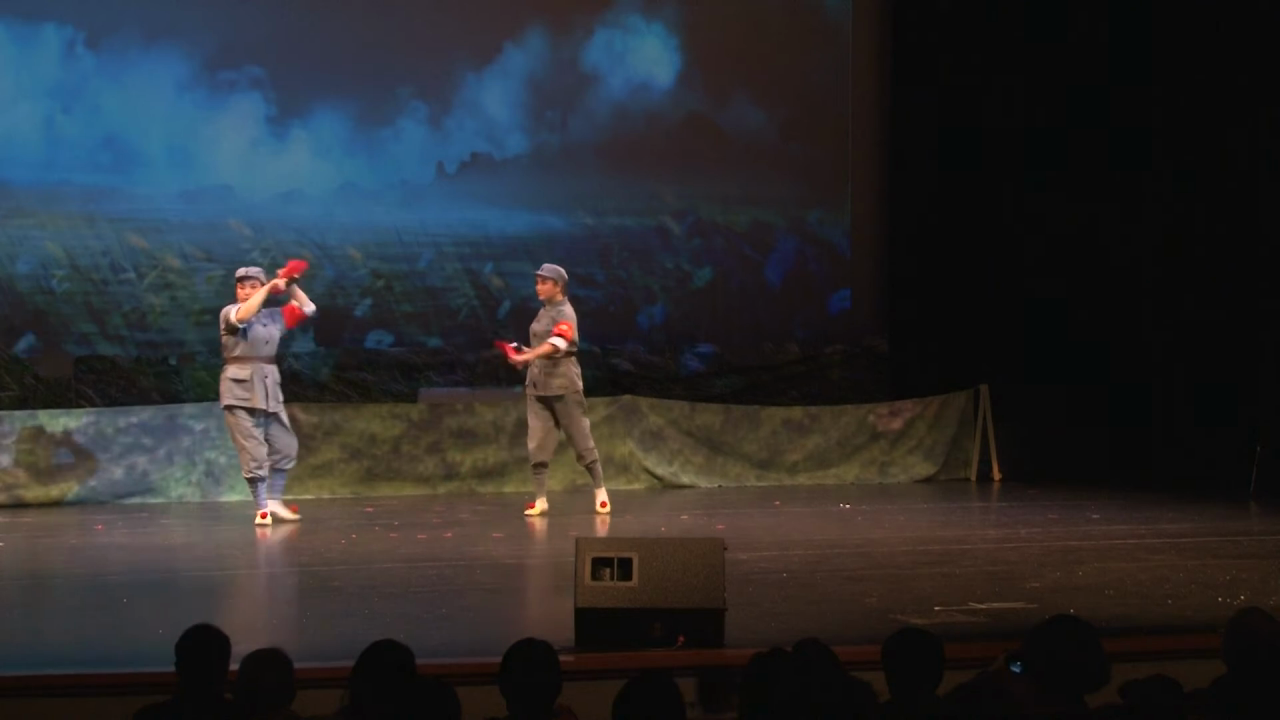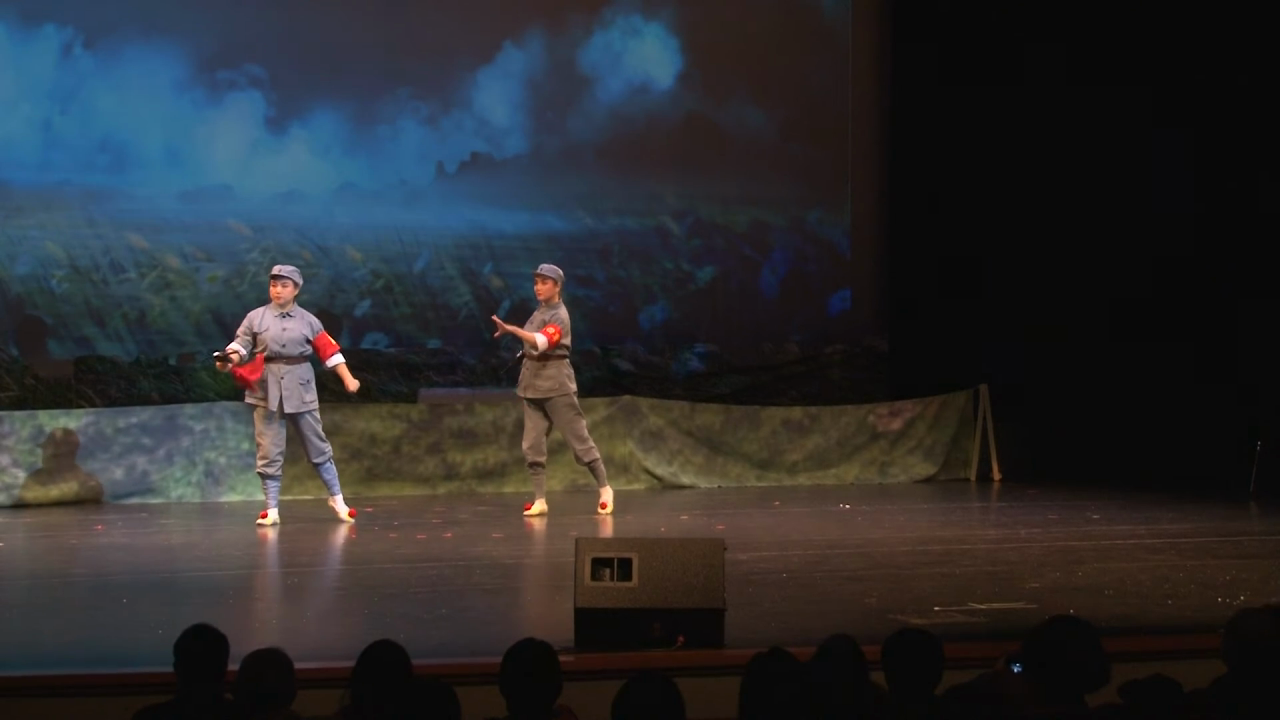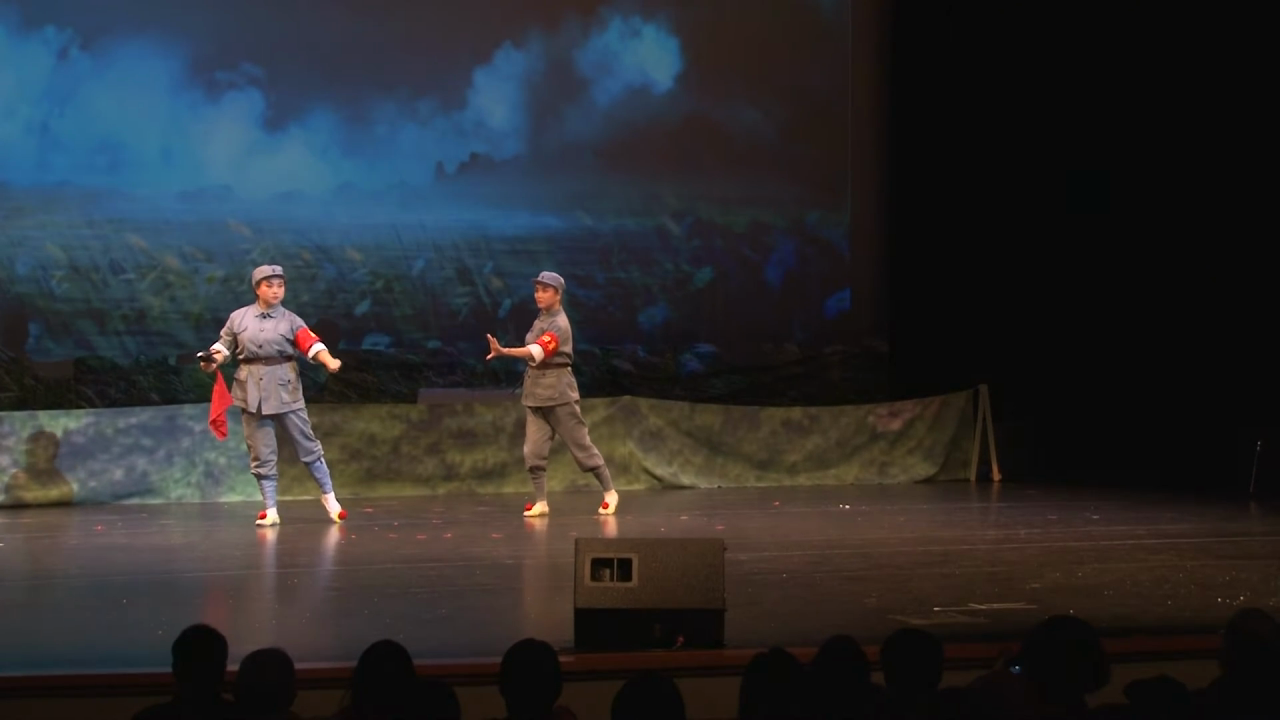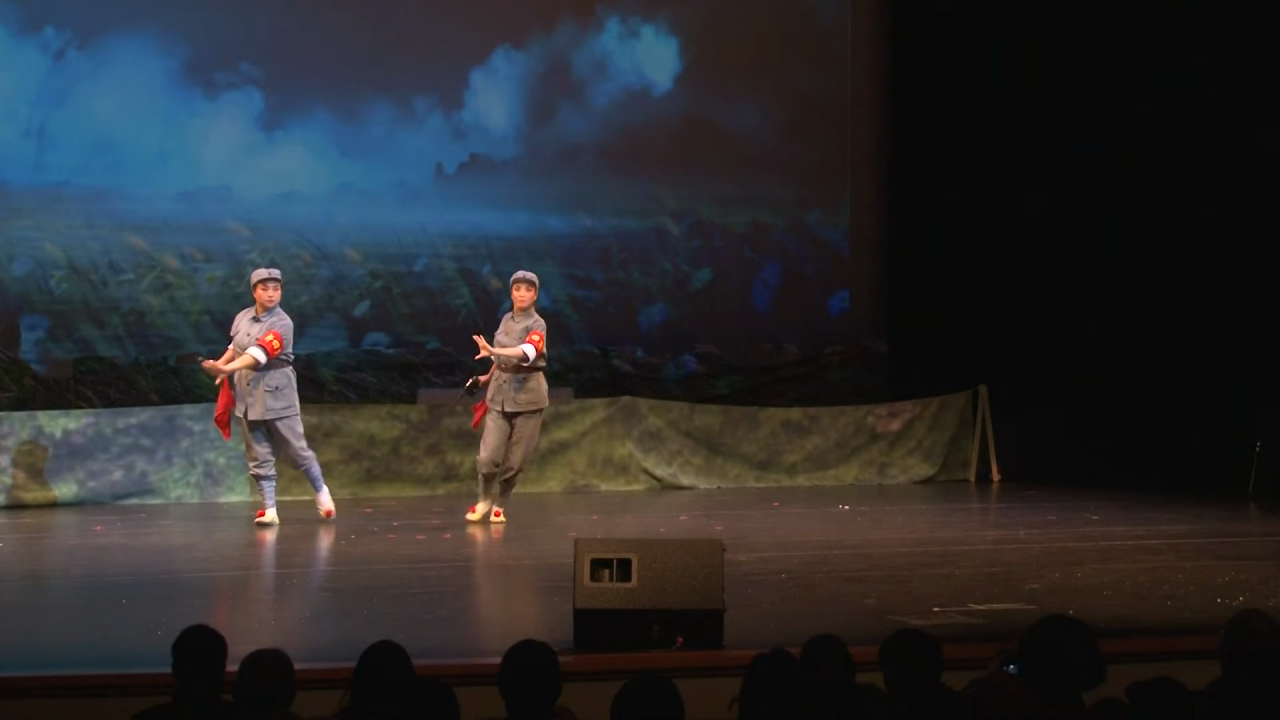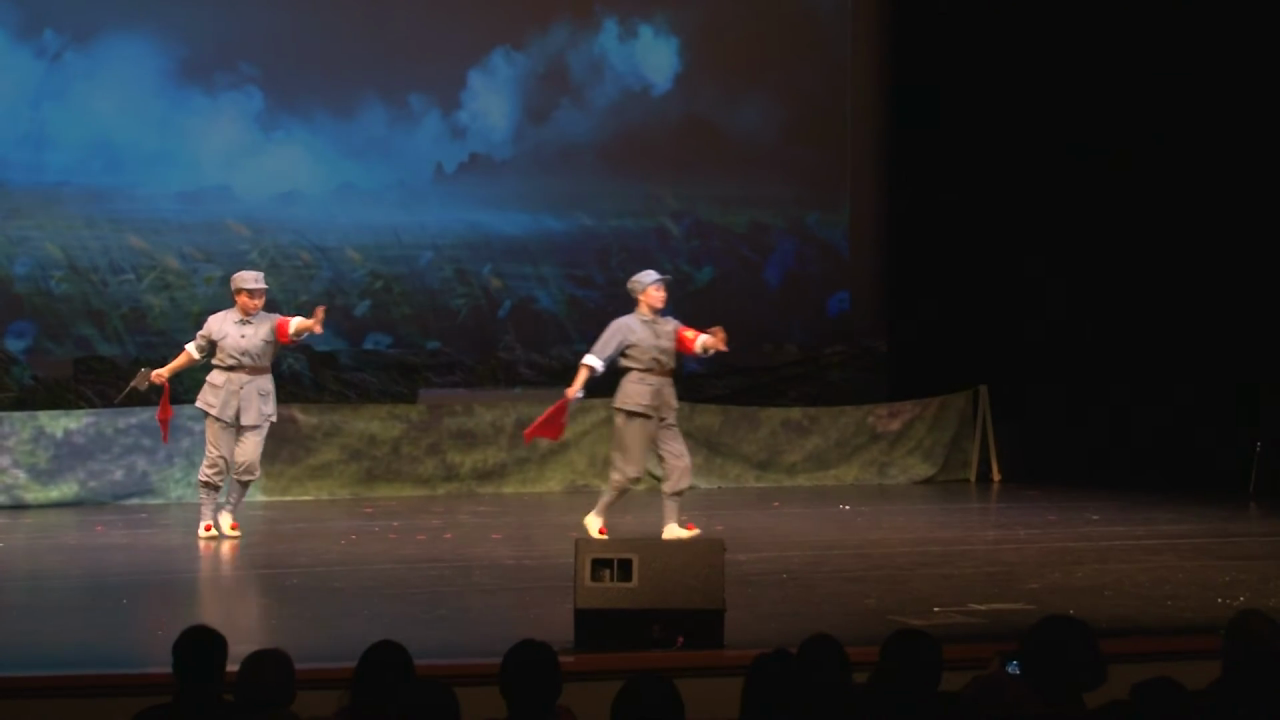
dt=1s
person 1, frame 1
left shoulder: (274, 316)
right shoulder: (231, 312)
left elbow: (306, 308)
right elbow: (244, 315)
left wrist: (290, 285)
right wrist: (269, 287)
left hip: (269, 388)
right hip: (241, 388)
left knee: (285, 446)
right knee: (254, 452)
left ankle: (273, 499)
right ankle: (262, 508)
person 1, frame 2
left shoulder: (308, 320)
right shoulder: (255, 317)
left elbow: (329, 351)
right elbow: (240, 348)
left wrist: (348, 378)
right wrist: (227, 362)
left hip: (300, 387)
right hip: (266, 388)
left knee: (317, 444)
right knee: (269, 450)
left ankle: (336, 498)
right ankle: (271, 509)
person 1, frame 3
left shoulder: (290, 320)
right shoulder: (238, 317)
left elbow: (312, 343)
right elbow: (224, 347)
left wrist: (328, 360)
right wrist: (212, 363)
left hip: (284, 387)
right hip: (251, 389)
left knee: (307, 443)
right knee: (261, 452)
left ankle: (329, 496)
right ankle: (270, 510)
person 1, frame 4
left shoulder: (283, 323)
right shoulder: (242, 318)
left elbow: (260, 353)
left wrist: (228, 369)
right wrist: (219, 364)
left hip: (278, 390)
right hip: (246, 389)
left knee: (297, 450)
right knee: (258, 455)
left ankle: (321, 491)
right ankle: (269, 508)
person 1, frame 5
left shoulder: (271, 324)
right shoulder: (217, 322)
left elbow: (294, 326)
right elbow: (195, 350)
left wrist: (311, 323)
right wrist: (166, 371)
left hip: (257, 396)
right hip: (221, 393)
left knee: (248, 462)
right knee: (216, 460)
left ankle: (229, 512)
right ankle: (206, 520)
person 2, frame 1
left shoulder: (565, 313)
right shoulder: (544, 312)
left elbow: (559, 343)
left wrist: (527, 356)
right wrist: (529, 357)
left hip: (563, 380)
right hip: (537, 381)
left knee: (580, 439)
right knee: (537, 444)
left ankle: (599, 491)
right ankle: (540, 499)
person 2, frame 2
left shoulder: (559, 316)
right shoulder: (539, 312)
left elbow: (542, 342)
left wrist: (512, 330)
left hip: (556, 384)
right hip: (533, 385)
left knee: (578, 438)
right knee: (532, 446)
left ankle: (604, 489)
right ankle: (539, 500)
person 2, frame 3
left shoulder: (558, 324)
right shoulder: (542, 319)
left elbow: (538, 352)
left wrist: (504, 351)
left hip: (558, 391)
right hip: (535, 391)
left knee: (580, 444)
right knee: (533, 451)
left ankle: (609, 492)
right ankle: (541, 502)
person 2, frame 4
left shoulder: (537, 324)
right shoulder: (506, 320)
left elbow: (527, 352)
left wrist: (495, 352)
right wrist: (488, 376)
left hip: (528, 391)
right hip: (500, 391)
left knee: (516, 458)
right knee: (488, 454)
left ankle: (499, 505)
right ankle: (484, 501)
person 2, frame 5
left shoulder: (669, 326)
right shoulder: (623, 325)
left elbow: (696, 340)
right elbow: (596, 356)
left wrist: (714, 342)
right wrist: (577, 386)
left hip: (664, 397)
right hip: (636, 397)
left knee: (679, 462)
right knee: (631, 466)
left ankle: (671, 525)
right ankle: (597, 515)
